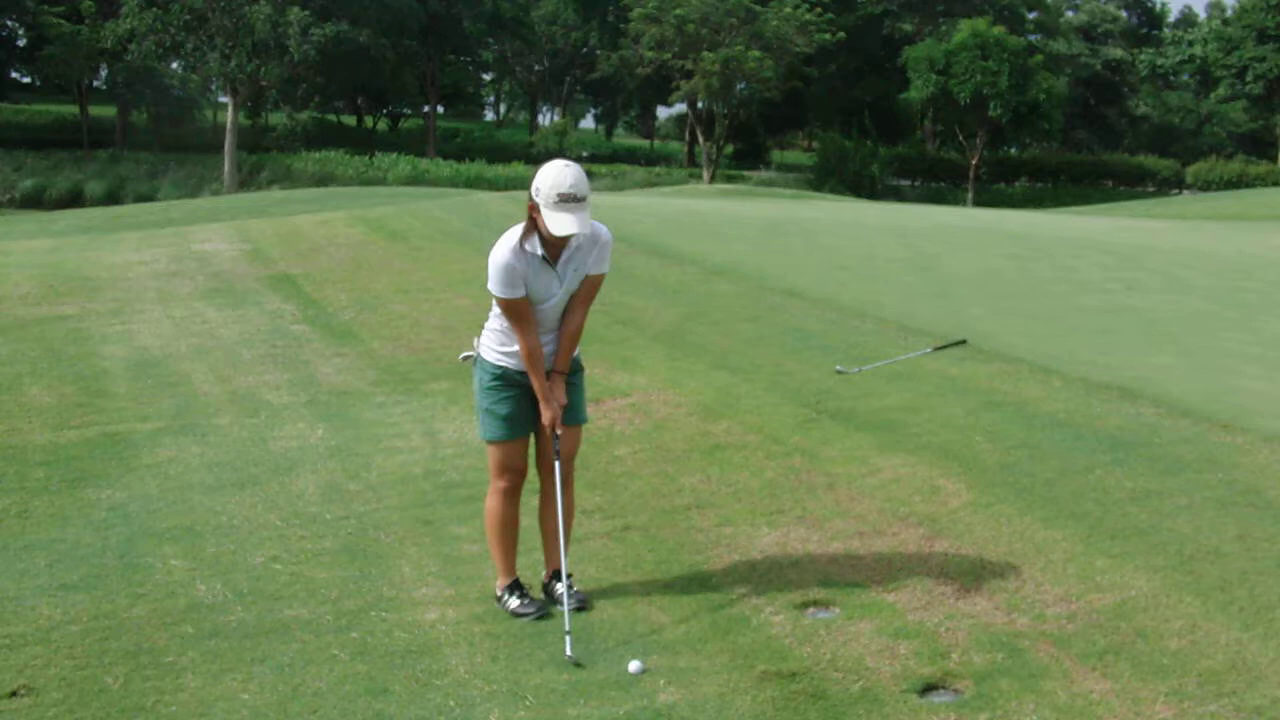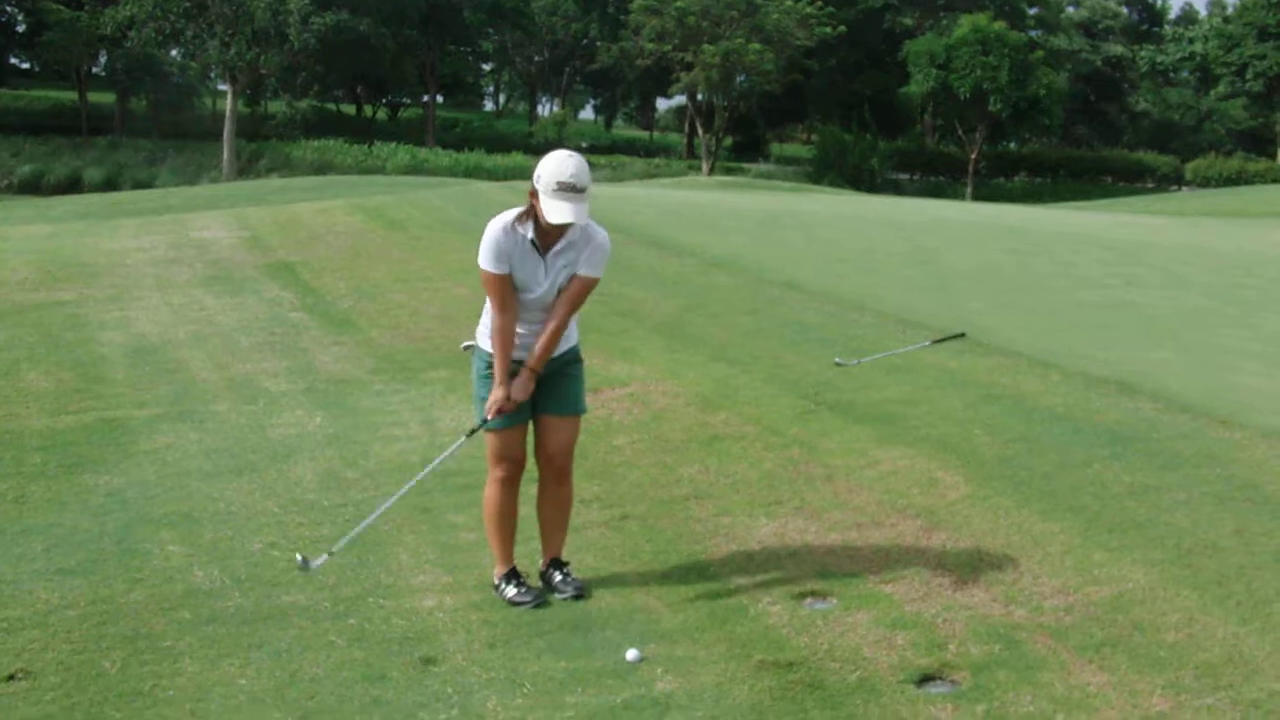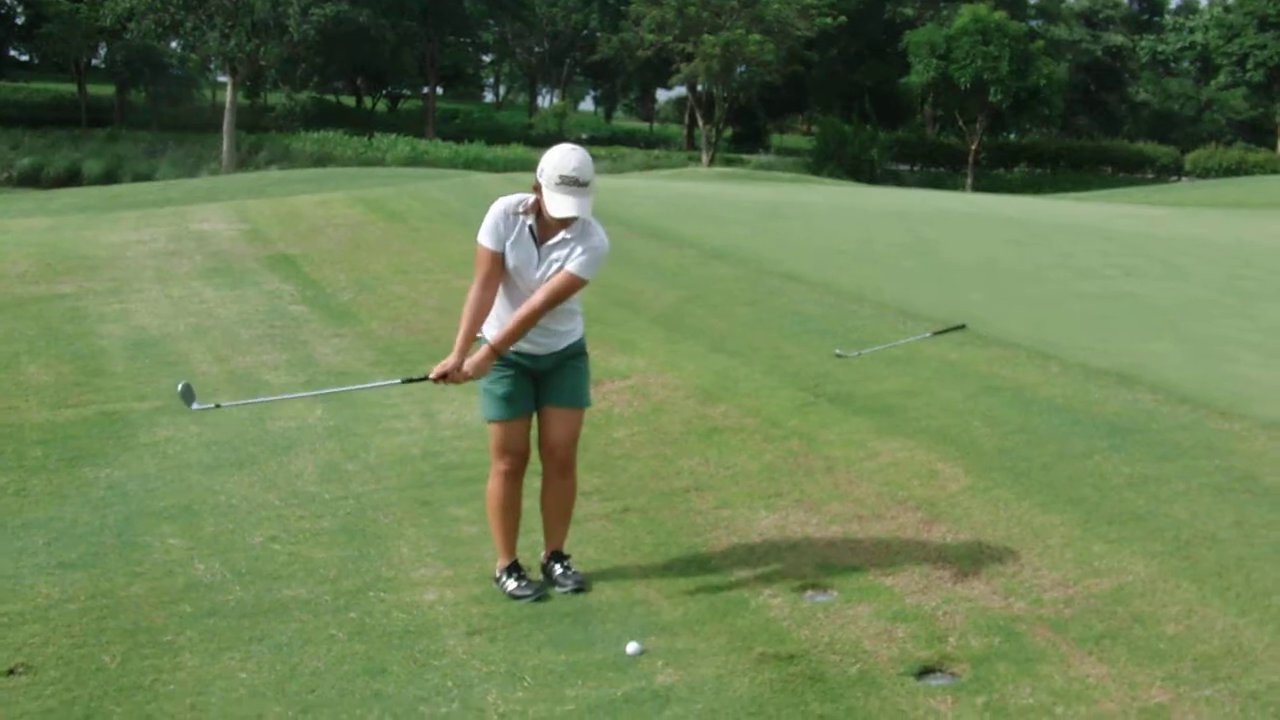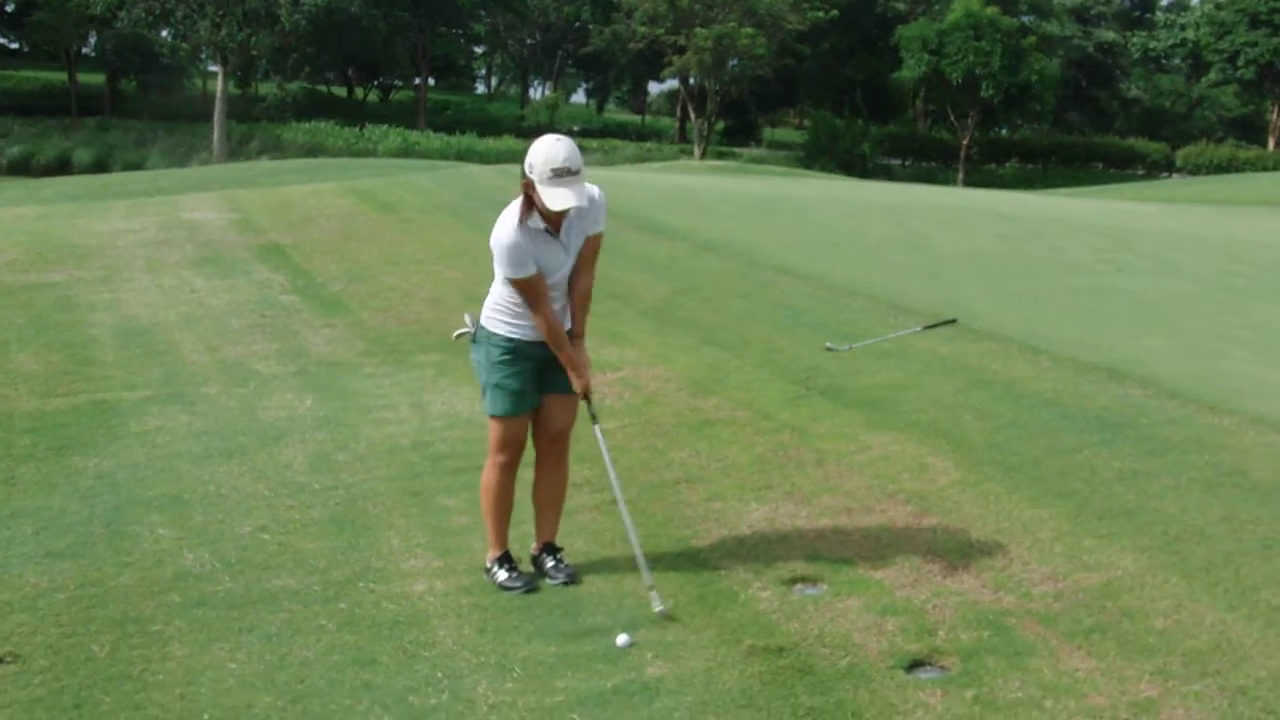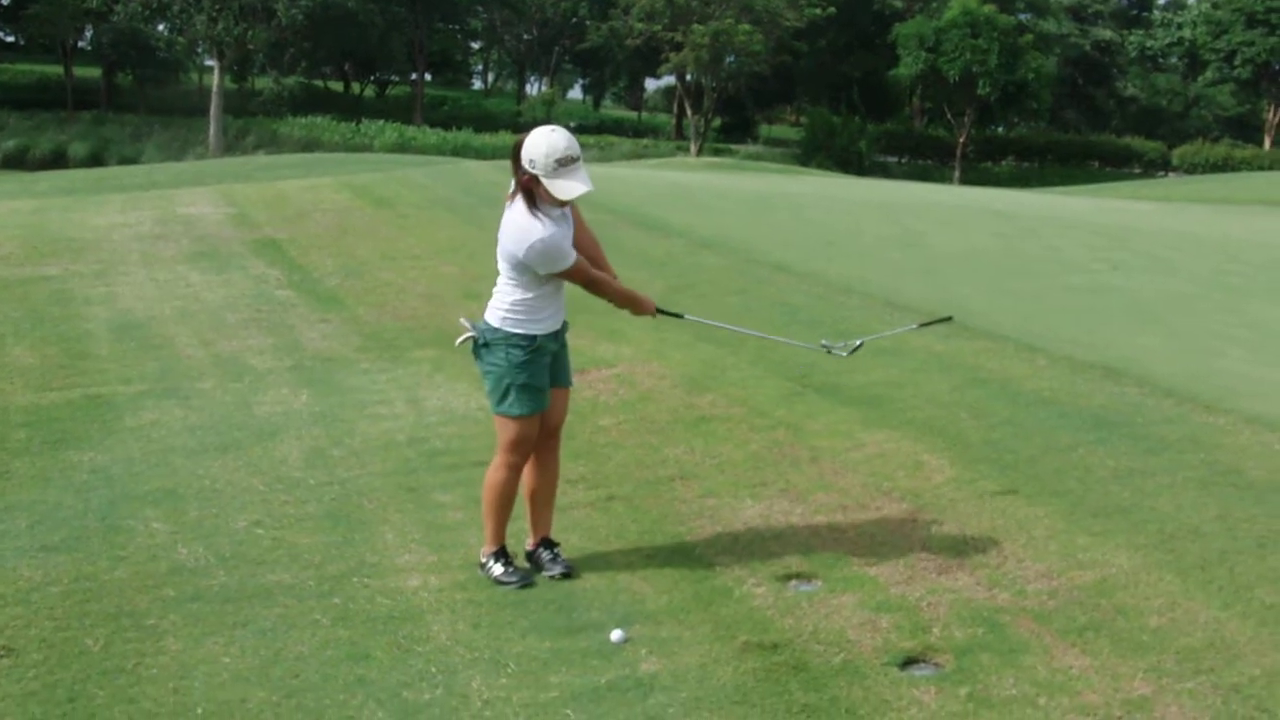
dt=0.3s
person 1, frame 1
left shoulder: (598, 240)
right shoulder: (508, 255)
left elbow: (575, 315)
right elbow: (526, 334)
left wrist: (559, 378)
right wrist: (543, 398)
left hip: (562, 366)
right hip: (505, 370)
left knee: (560, 471)
right knee: (508, 478)
left ankle: (555, 574)
right ankle: (506, 583)
person 1, frame 2
left shoulder: (595, 242)
right shoulder: (501, 233)
left elbow: (561, 314)
right elbow: (502, 314)
left wrist: (531, 375)
right wrist: (501, 382)
left hip: (559, 359)
right hip: (500, 358)
left knee: (558, 464)
right knee: (507, 467)
left ankle: (553, 563)
right ankle: (504, 571)
person 1, frame 3
left shoulder: (592, 243)
right shoulder: (504, 215)
left elbow: (538, 306)
right elbow: (484, 287)
left wrist: (484, 356)
right wrist: (462, 352)
left hip: (563, 354)
right hip: (504, 353)
left knee: (561, 457)
right knee: (509, 461)
left ankle: (555, 557)
right ankle: (506, 564)
person 1, frame 4
left shoulder: (593, 202)
right shoulder: (511, 234)
left elbow: (583, 277)
right elbow: (540, 310)
left wrist: (579, 343)
right wrist: (572, 368)
left hip: (560, 336)
right hip: (505, 342)
left knee: (556, 444)
right knee: (507, 451)
left ankle: (546, 548)
right ankle: (497, 556)
person 1, frame 5
left shoulder: (546, 185)
right shoulder: (538, 236)
left elbow: (581, 233)
right elbow: (590, 281)
left wrist: (621, 288)
right wrist: (635, 302)
left hip: (547, 333)
right hip: (514, 344)
left knee: (548, 438)
right knee: (515, 449)
left ankle: (540, 542)
right ankle: (492, 552)
